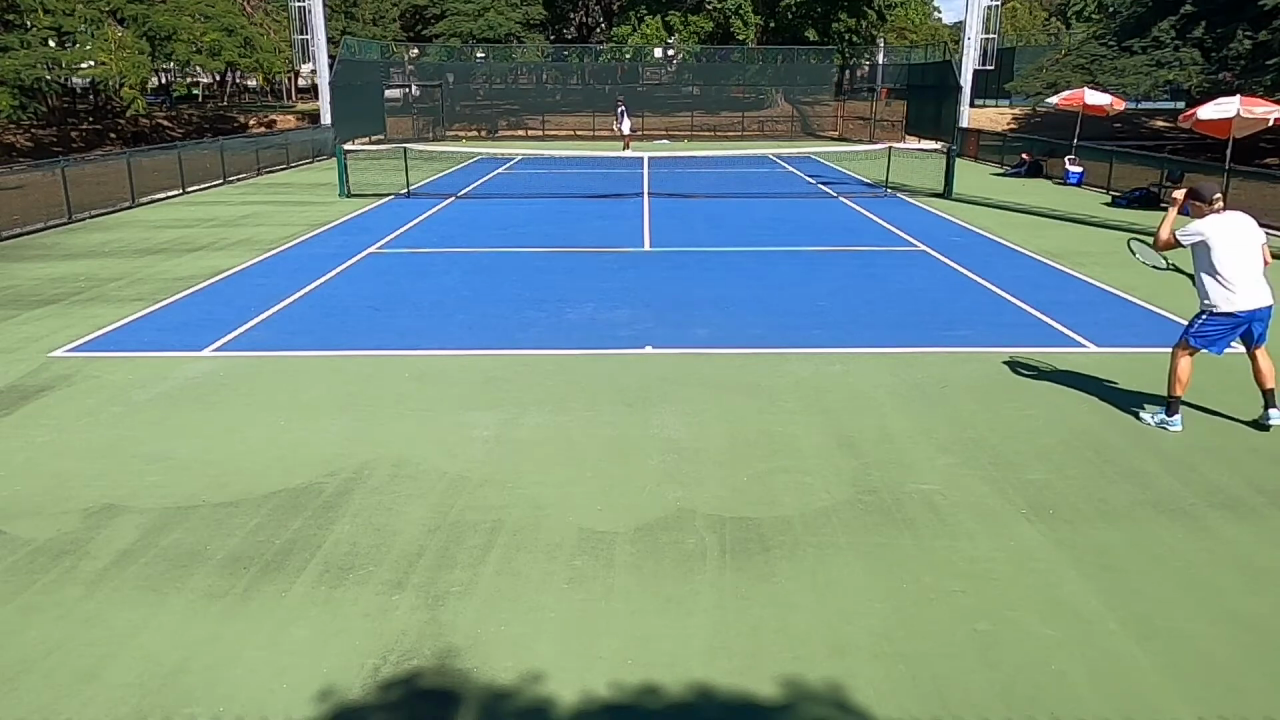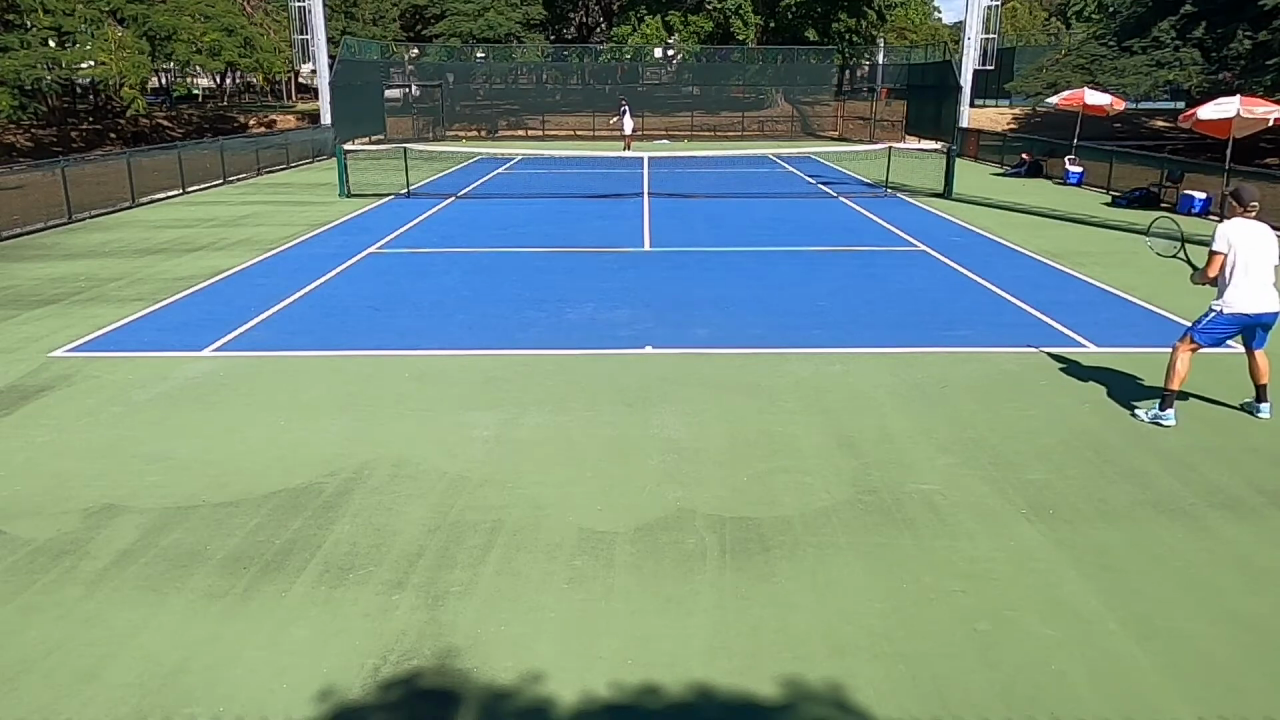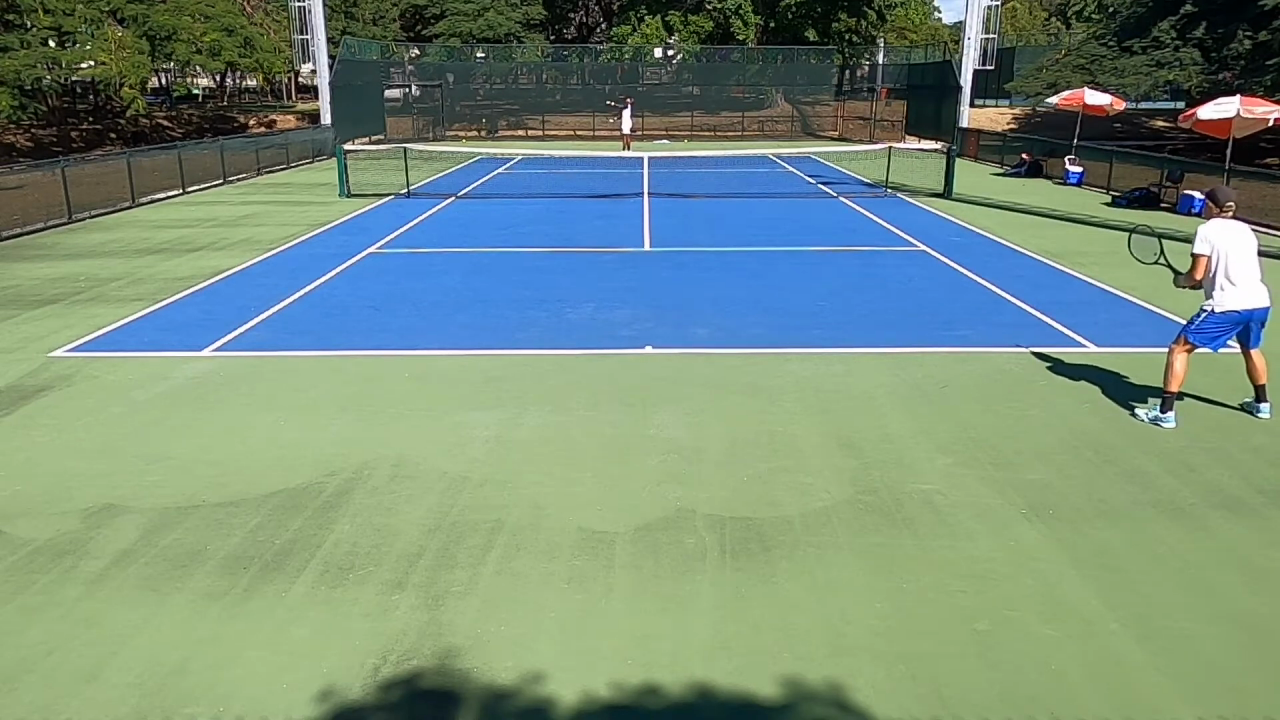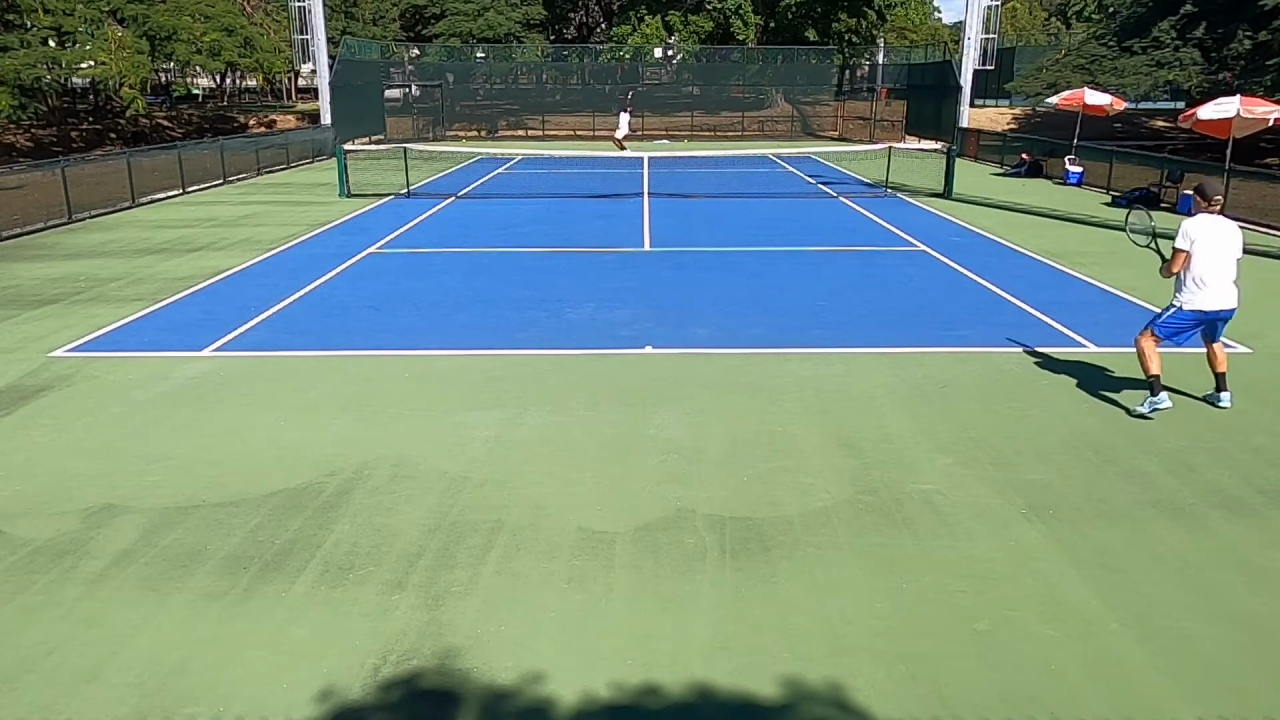
dt=0.5s
person 1, frame 1
left shoulder: (1202, 227)
right shoulder: (1245, 219)
left elbow: (1160, 244)
left wrist: (1173, 208)
left hip: (1227, 308)
left knee: (1181, 352)
right knee: (1257, 352)
left ankle: (1171, 415)
person 1, frame 2
left shoulder: (1227, 228)
left elbow: (1210, 272)
left wrist: (1196, 277)
right wrist: (1222, 278)
left hip: (1235, 307)
left knee: (1183, 348)
right knee: (1254, 348)
left ankle: (1165, 410)
person 1, frame 3
left shoulder: (1207, 230)
right shoulder: (1246, 231)
left elbow: (1196, 274)
left wrist: (1181, 280)
right wrist: (1196, 282)
left hip: (1228, 306)
right hip: (1260, 303)
left knee: (1179, 349)
right knee: (1251, 350)
left ankle: (1165, 412)
right ankle: (1261, 403)
person 1, frame 4
left shoulder: (1191, 226)
right shoulder: (1234, 230)
left elbow: (1173, 268)
right elbow: (1228, 268)
left wrist: (1164, 269)
left hip: (1194, 303)
right hip: (1227, 303)
left knee: (1145, 341)
right knee: (1212, 341)
left ankle: (1157, 395)
right ankle: (1222, 393)
